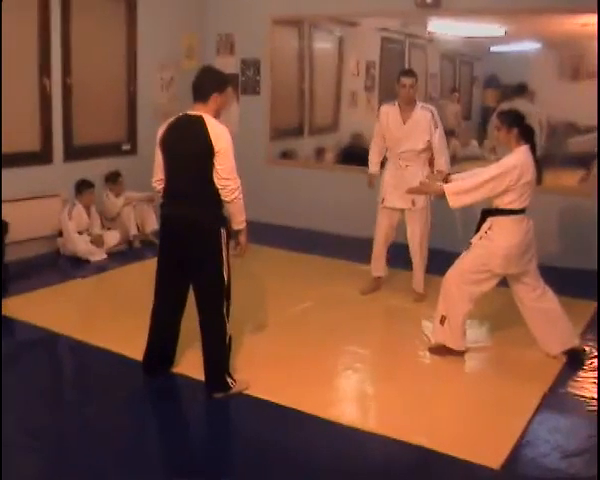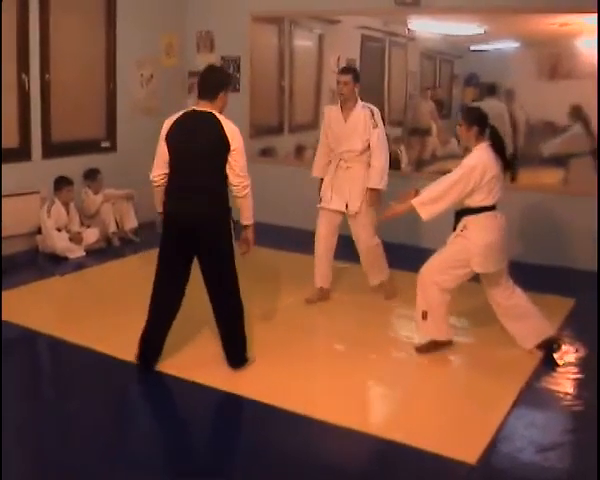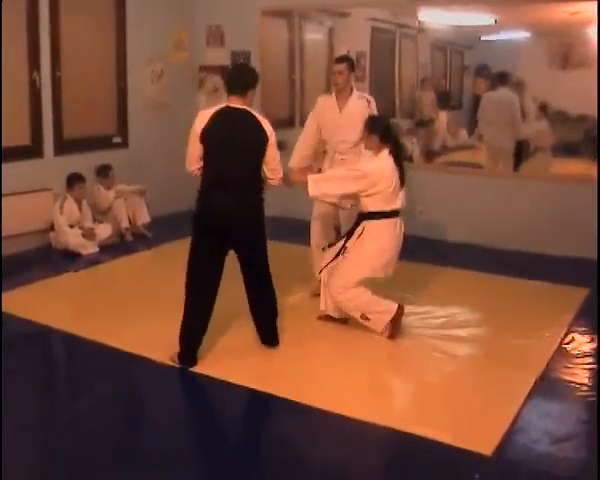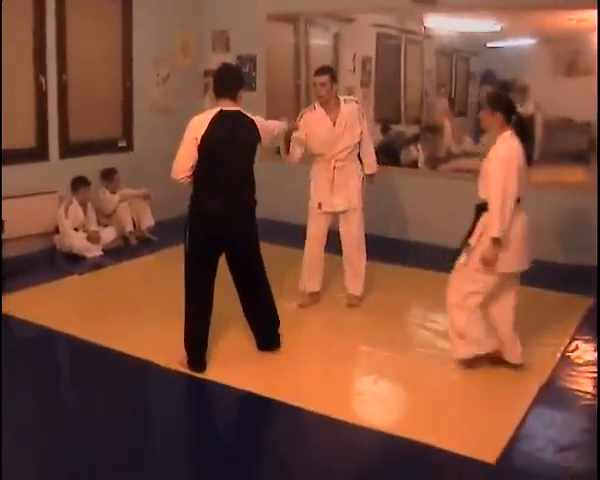
dt=0.7s
person 1, frame 1
left shoulder: (168, 129)
right shoulder: (216, 131)
left elbow: (159, 181)
right elbow: (229, 186)
right wrist: (240, 227)
left hip: (172, 220)
right hip: (205, 224)
left knee: (168, 293)
right knee: (213, 300)
left ankle: (156, 361)
right ankle: (218, 379)
person 1, frame 2
left shoulder: (172, 125)
right shoulder: (228, 130)
left elbow: (159, 174)
right elbow: (240, 183)
left wrist: (163, 208)
right wrist: (248, 223)
left hip: (176, 213)
right hip: (212, 216)
left knee: (167, 284)
right knee: (224, 287)
left ankle: (148, 353)
right ankle: (236, 355)
person 1, frame 3
left shoulder: (205, 119)
right shoulder: (261, 125)
left elbow: (193, 165)
right elbow: (274, 176)
left hip: (212, 207)
right hip: (248, 209)
left knee: (201, 279)
right knee: (257, 272)
left ankle: (187, 352)
right ankle: (269, 334)
person 1, frame 4
left shoulder: (199, 123)
right shoulder: (253, 124)
left elbow: (180, 173)
right elbow: (274, 130)
right wrist: (286, 125)
left hip: (205, 213)
right hip: (241, 212)
left knee: (199, 283)
right knee: (251, 276)
left ankle: (196, 356)
right ankle: (268, 337)
person 2, frame 1
left shoulder: (515, 163)
right shoulder: (523, 158)
left elbow: (479, 184)
right elbow: (484, 174)
left wrist: (436, 189)
right wrist: (447, 179)
left hip: (502, 232)
right hip: (518, 230)
left knee: (457, 281)
right knee: (532, 289)
left ankle: (451, 341)
right ankle: (565, 343)
person 2, frame 2
left shoulder: (476, 161)
right shoulder: (489, 154)
left elbow: (447, 190)
right elbow: (452, 183)
left wrist: (405, 206)
right wrist: (418, 196)
left hip: (476, 230)
right hip: (490, 226)
left knee: (431, 278)
right knee: (502, 288)
left ankle: (437, 336)
right ankle: (543, 337)
person 2, frame 3
left shoulder: (375, 169)
right shoulder: (389, 160)
left elbow: (338, 180)
right elbow: (349, 175)
left wrist: (303, 179)
right wrist: (314, 173)
left hip: (377, 233)
right hip: (380, 227)
left knee: (341, 286)
right knee: (331, 261)
left ankle: (389, 313)
right ankle: (336, 311)
person 2, frame 4
left shoulder: (503, 151)
right shoulder: (511, 143)
left elbow: (502, 201)
left wrist: (493, 241)
left hip: (498, 230)
right hip: (506, 227)
left knee: (461, 291)
right knee: (500, 296)
left ankle: (479, 348)
right ankle: (507, 353)
person 3, frame 1
left shoulder: (429, 113)
right shoulder: (386, 111)
left elbow: (440, 148)
right elbow: (378, 141)
right wrist: (373, 169)
left hip: (418, 176)
right hip: (392, 175)
left knee: (418, 236)
right knee: (382, 230)
left ankle: (419, 285)
right ankle: (377, 276)
person 3, frame 2
left shoulder: (369, 113)
right shoulder: (329, 112)
left elbow: (380, 150)
left wrist: (375, 185)
right wrist: (320, 175)
left hip: (359, 178)
right hip: (334, 177)
left knee: (365, 236)
right knee: (324, 234)
left ankle: (383, 278)
right ankle: (322, 286)
person 3, frame 3
left shoulder: (366, 103)
right shoulder: (323, 103)
right elbow: (309, 136)
right wrist: (295, 166)
right hip: (329, 167)
left knee: (352, 229)
right knee: (319, 225)
person 3, frame 4
left shoulder: (353, 108)
right shoulder: (308, 116)
left elbow: (365, 140)
right elbow: (294, 154)
left wrist: (369, 168)
right wrist: (289, 140)
left hip: (349, 175)
right hip: (322, 177)
left knee: (353, 237)
right knee: (314, 236)
left ankle: (355, 290)
right ankle: (311, 289)
